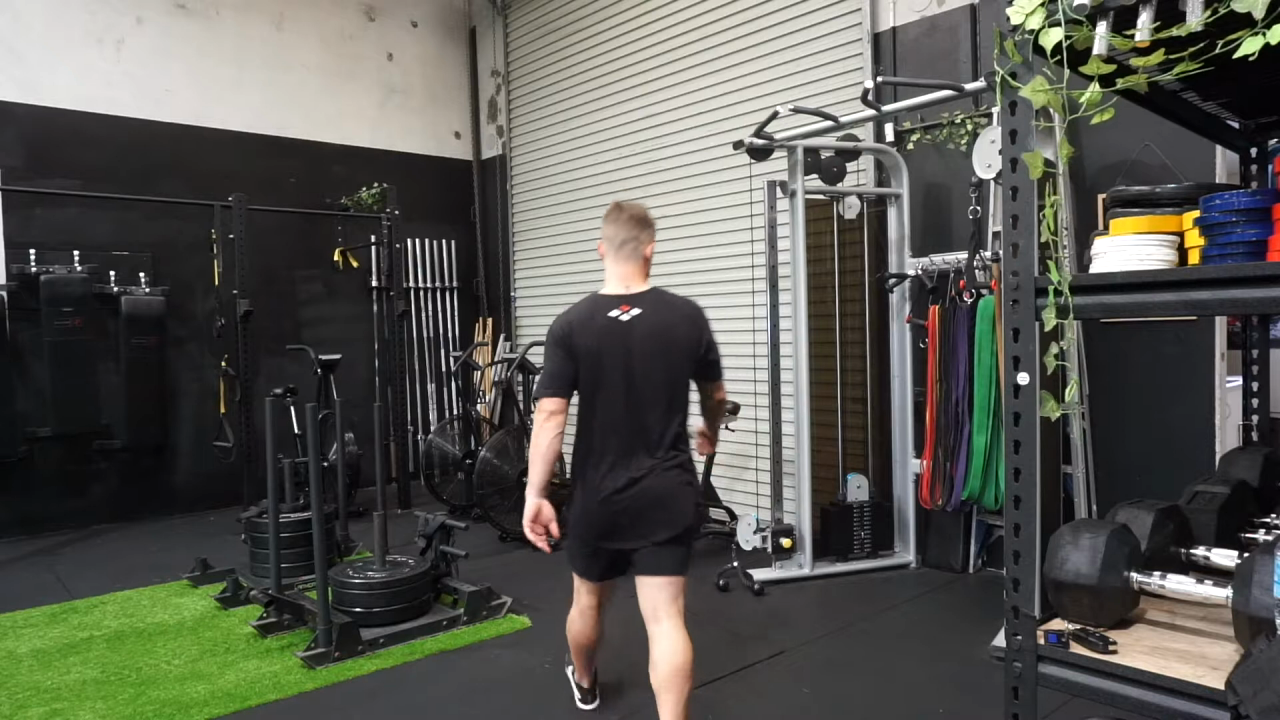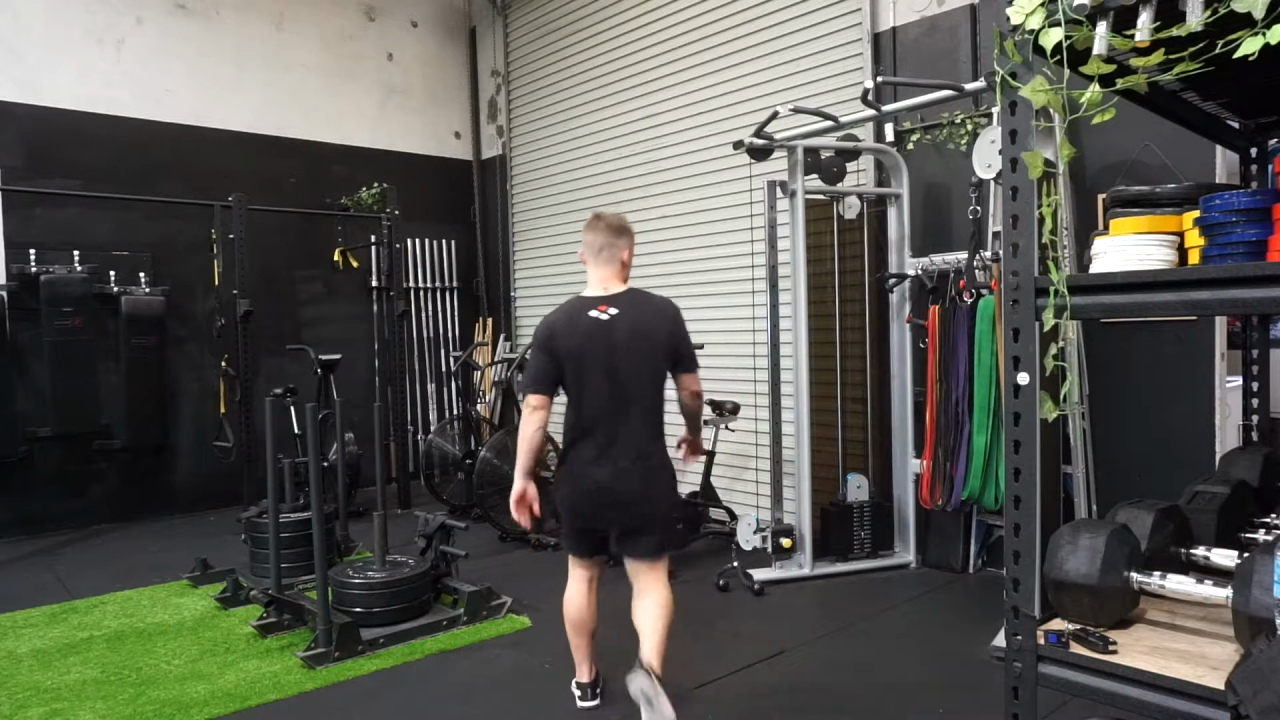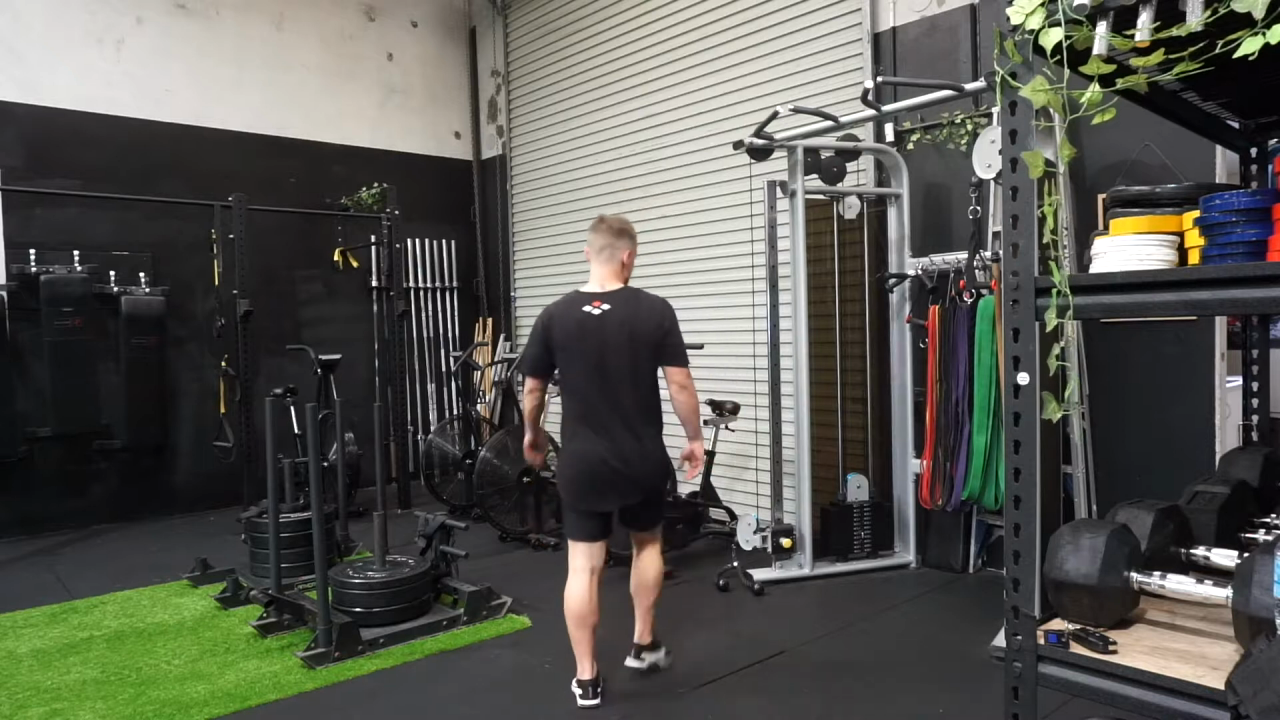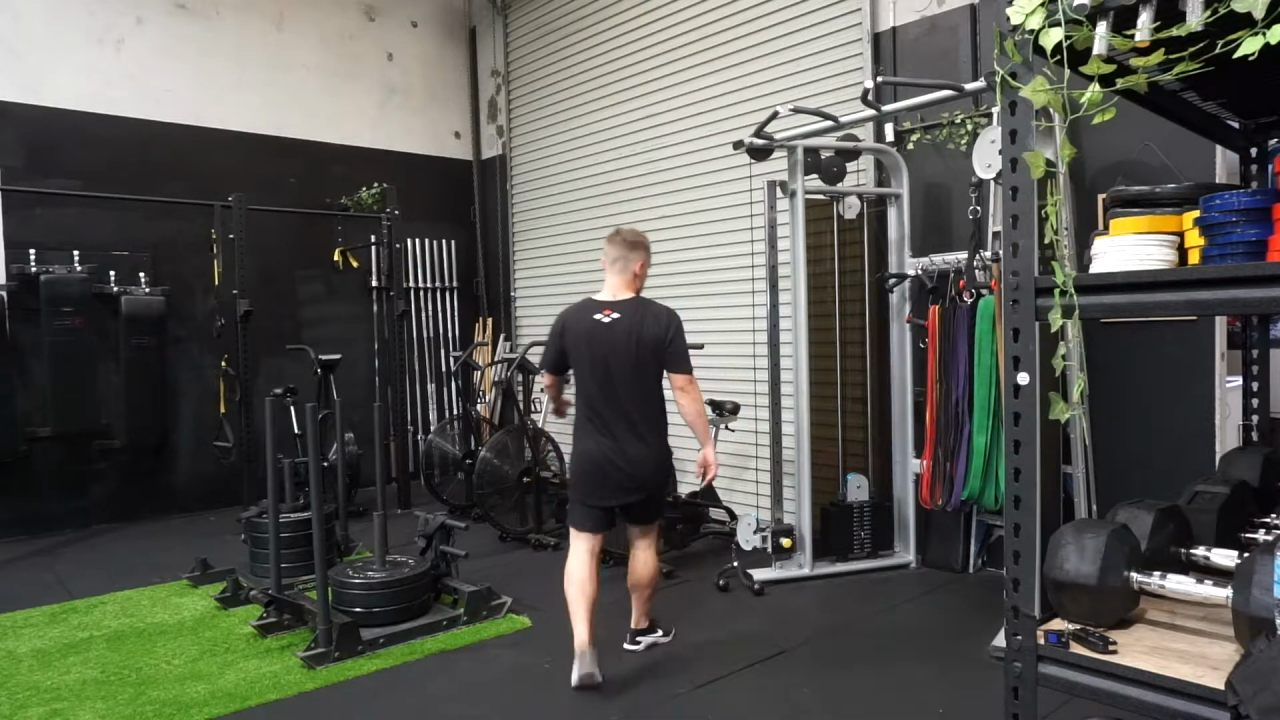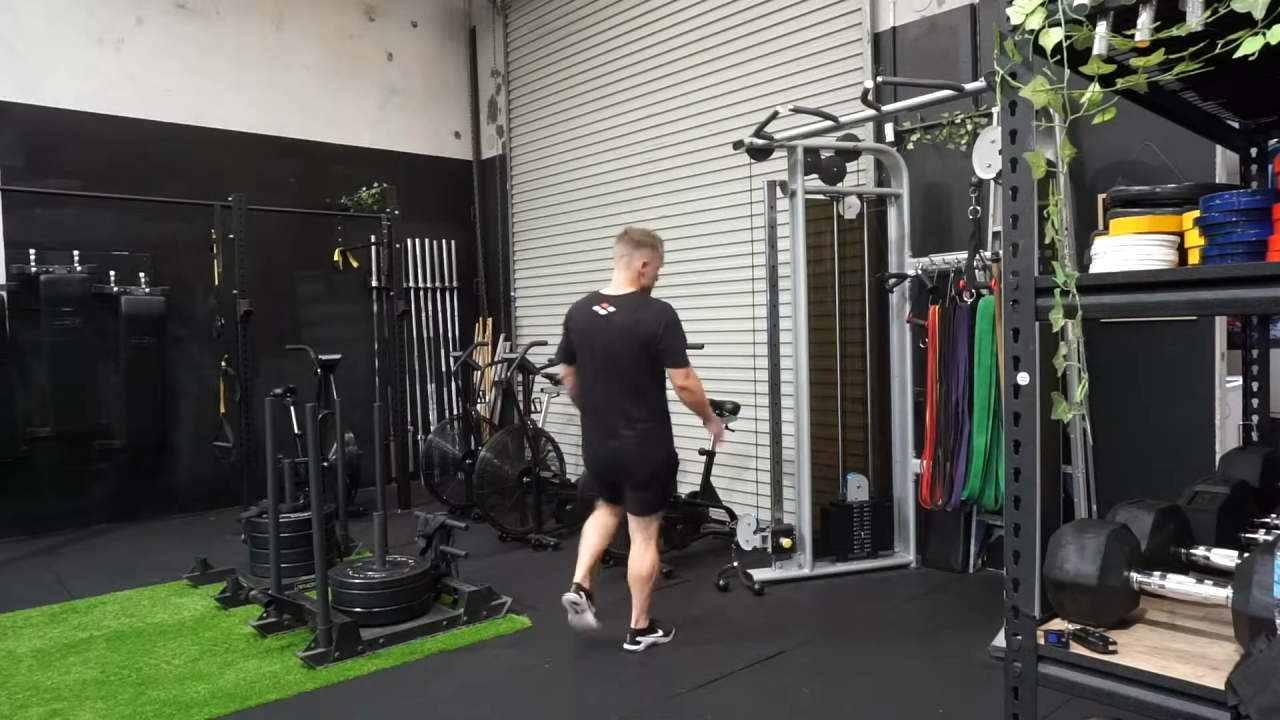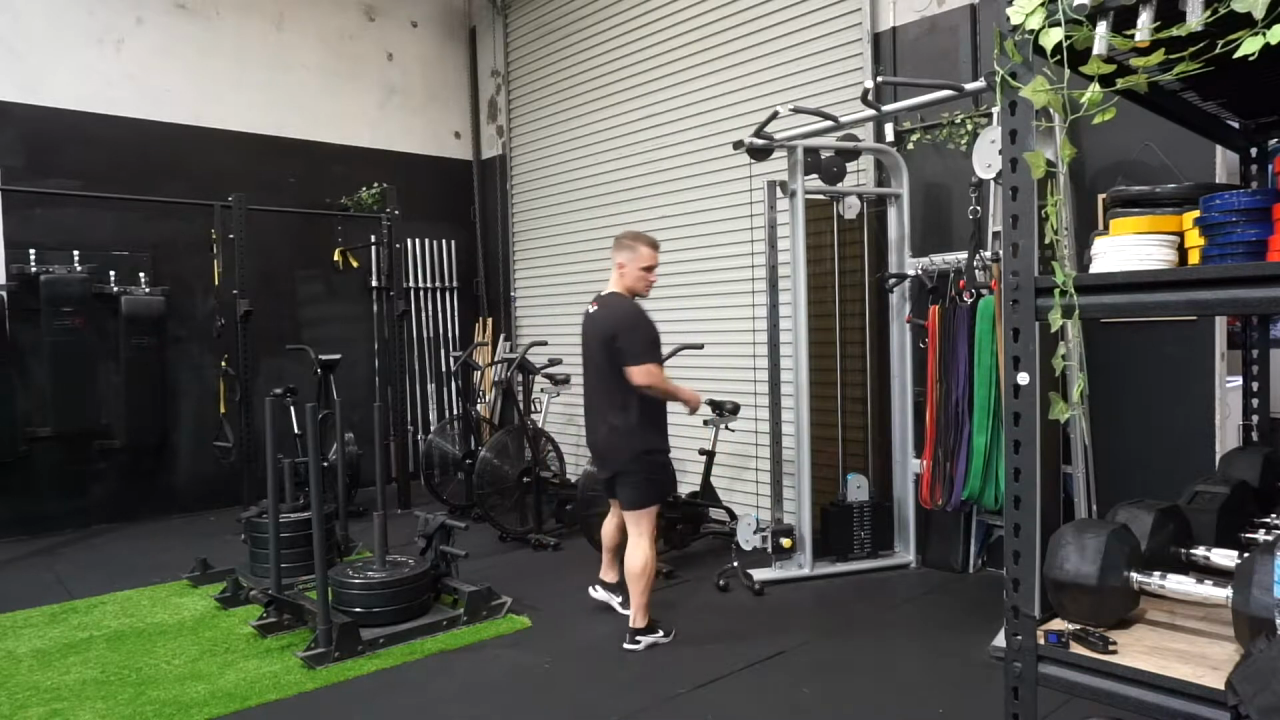
dt=0.2s
person 1, frame 1
left shoulder: (572, 324)
right shoulder: (687, 317)
left elbow: (550, 414)
right elbow: (715, 396)
left wrist: (535, 494)
right wrist: (711, 430)
left hip: (597, 494)
right hip: (666, 494)
left knee: (588, 597)
right knee: (665, 617)
person 1, frame 2
left shoulder: (556, 325)
right shoulder: (663, 314)
left elbow: (535, 408)
right elbow: (691, 389)
left wrist: (522, 477)
right wrist: (693, 431)
left hip: (581, 479)
right hip: (646, 477)
left knee: (583, 576)
right knee: (651, 579)
right ankle: (648, 667)
person 1, frame 3
left shoulder: (555, 316)
right shoulder: (655, 311)
left elbow: (533, 388)
right elbow: (680, 383)
left wrist: (532, 435)
right wrist: (694, 438)
left hip: (582, 461)
right hip: (643, 458)
left knee: (584, 568)
right knee: (647, 546)
left ankle: (587, 679)
right ankle: (644, 643)
person 1, frame 4
left shoulder: (569, 320)
right shoulder: (661, 320)
left elbow: (550, 381)
right elbow: (685, 388)
left wrist: (558, 405)
right wrist: (707, 444)
left hip: (591, 459)
right hip: (647, 459)
left knee: (583, 550)
right knee: (643, 541)
left ankle: (583, 650)
right ankle: (640, 627)
person 1, frame 5
left shoulder: (578, 313)
right shoulder: (658, 314)
left elbow: (567, 374)
right elbow: (683, 380)
right wrist: (711, 419)
left hip: (598, 444)
right hip: (647, 447)
left knee: (608, 510)
right knee: (645, 536)
left ankle: (579, 586)
right ankle: (640, 627)
person 1, frame 6
left shoulder: (595, 309)
right shoulder: (629, 314)
right elbow: (644, 376)
right wrist: (685, 397)
left hip: (603, 434)
right hip: (634, 438)
left knee: (621, 508)
right knee: (642, 530)
left ankle: (607, 580)
right ankle: (640, 626)
